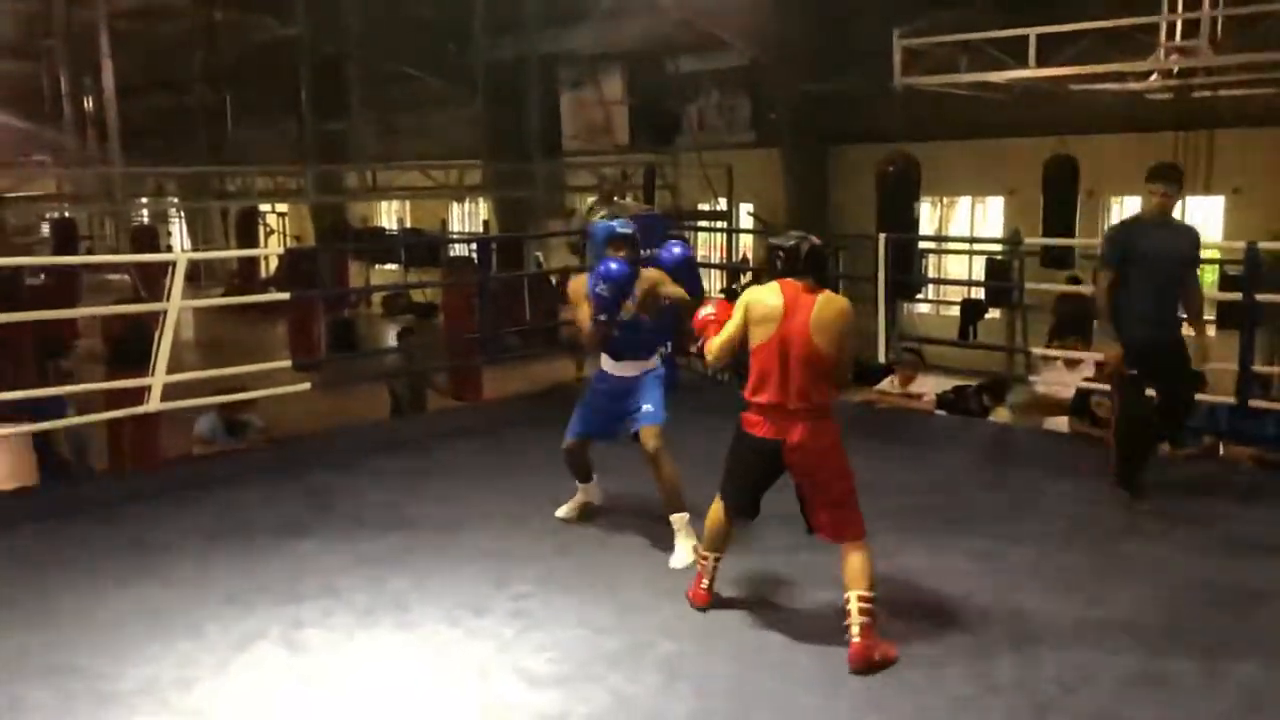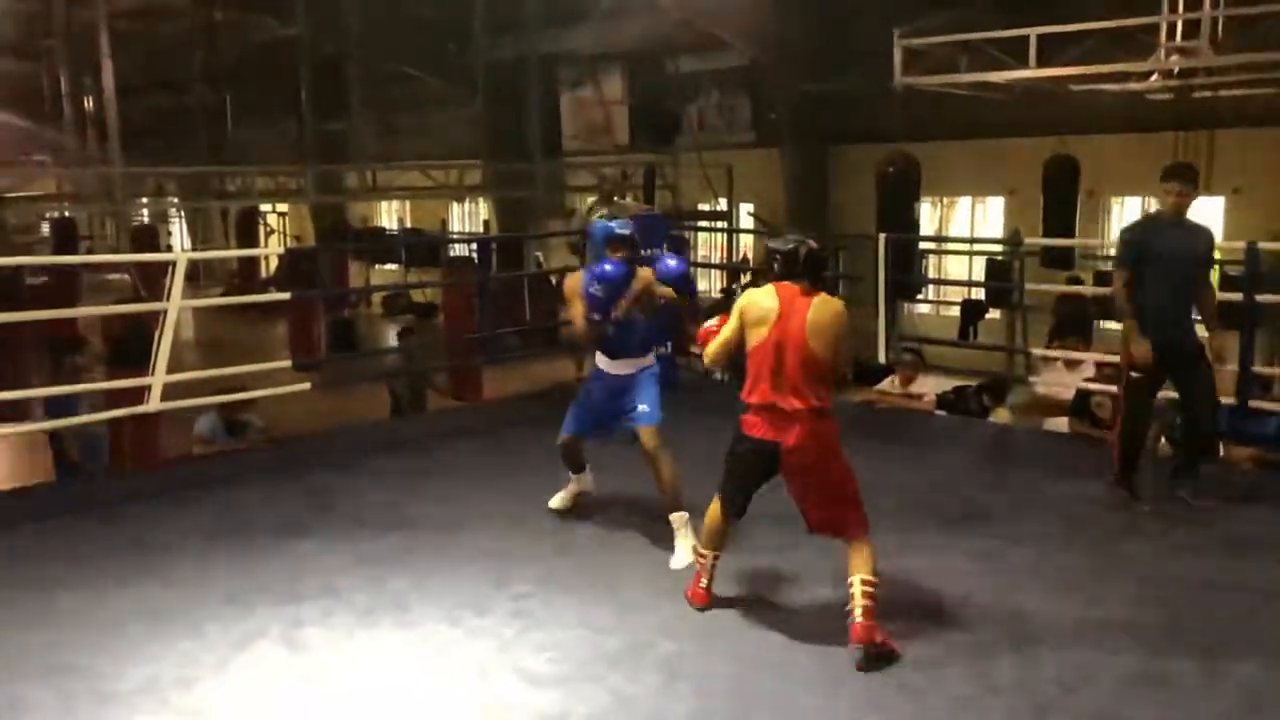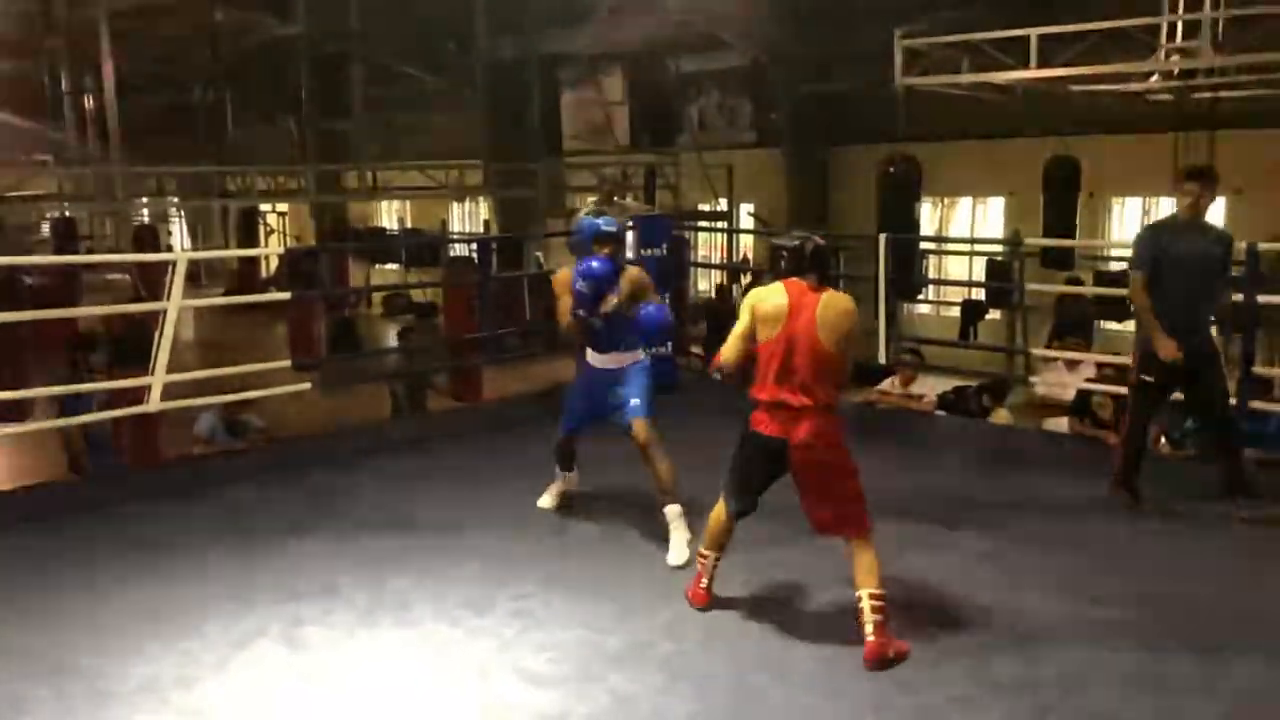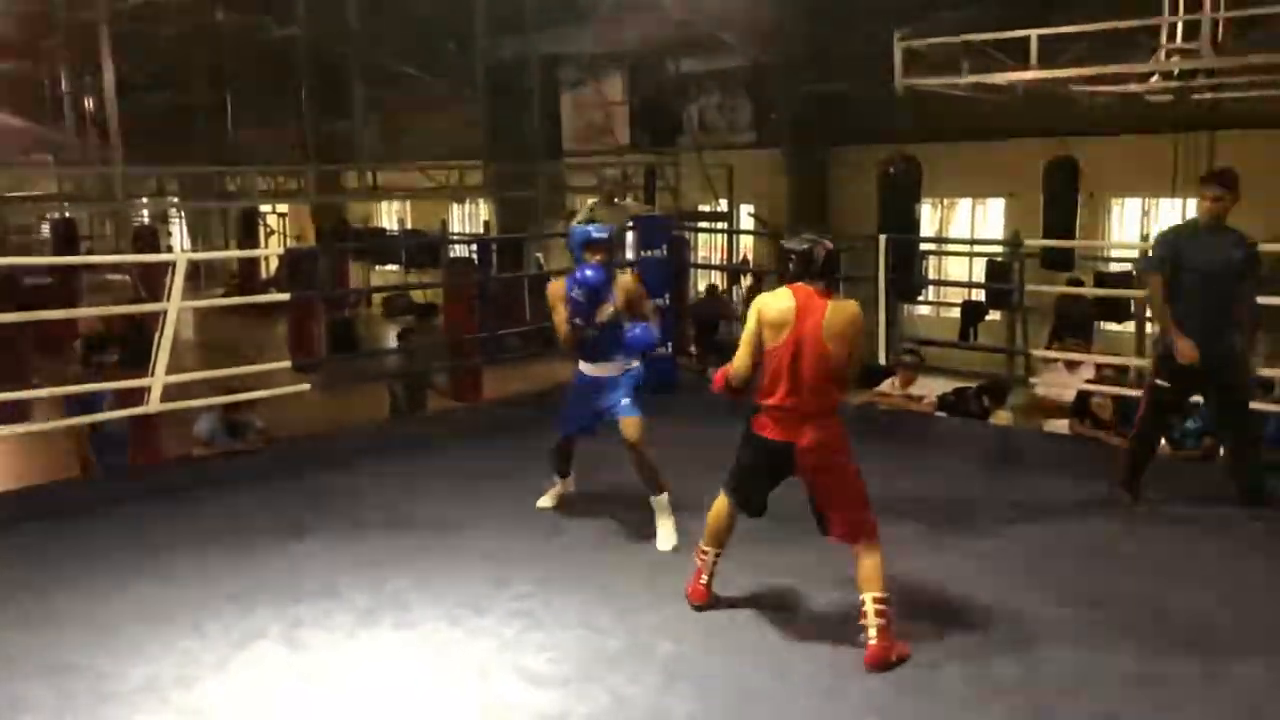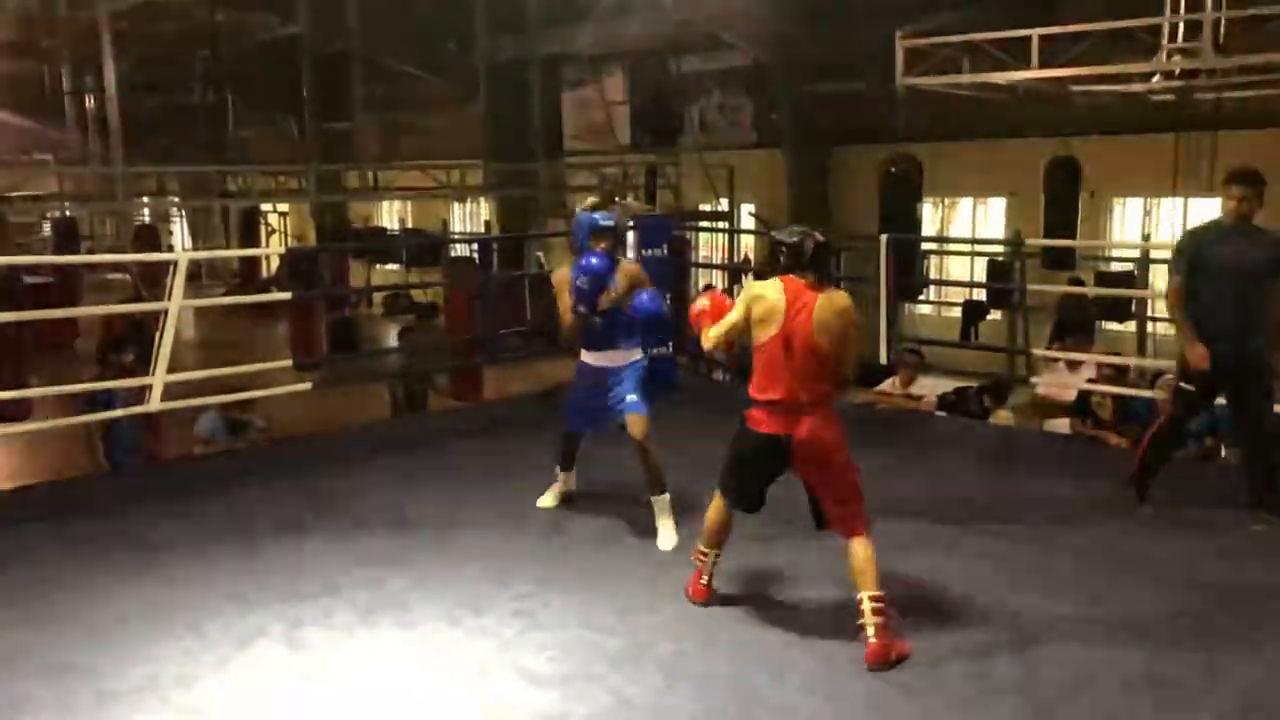
dt=0.1s
person 1, frame 1
left shoulder: (755, 298)
right shoulder: (839, 309)
left elbow: (714, 356)
right elbow: (842, 375)
left wrist: (709, 329)
left hip: (760, 427)
right hip: (814, 431)
left knee: (727, 503)
right knee: (851, 536)
left ankle: (702, 586)
right ankle: (863, 639)
person 1, frame 2
left shoulder: (751, 301)
right shoulder: (834, 311)
left elbow: (713, 356)
right elbow: (837, 375)
left wrist: (713, 336)
left hip: (758, 429)
right hip: (810, 433)
left knee: (724, 504)
right knee: (855, 530)
left ankle: (700, 585)
right ankle: (865, 626)
person 1, frame 3
left shoulder: (760, 298)
right shoulder: (843, 307)
left elbow: (728, 362)
right elbow: (843, 374)
left hip: (767, 426)
right hip: (819, 430)
left knee: (729, 505)
right knee: (858, 532)
left ankle: (701, 586)
right ankle: (876, 637)
person 1, frame 4
left shoulder: (767, 304)
right shoulder: (850, 314)
left elbow: (740, 373)
right elbow: (847, 378)
left wrist: (724, 378)
left hip: (770, 431)
right hip: (823, 436)
left knee: (729, 501)
right knee: (863, 538)
left ankle: (700, 583)
right ankle: (878, 639)
person 1, frame 5
left shoulder: (758, 294)
right shoulder: (841, 305)
left elbow: (712, 343)
right elbow: (847, 373)
left wrist: (706, 321)
left hip: (765, 424)
right hip: (818, 428)
left knee: (725, 498)
right knee: (856, 530)
left ankle: (701, 581)
right ankle: (878, 638)
person 2, frame 1
left shoulder: (1188, 237)
right shoulder: (1122, 234)
left elbow: (1191, 288)
right elbow: (1104, 288)
left wrist: (1200, 333)
right wrist: (1111, 339)
left hip: (1169, 338)
right hip: (1131, 339)
left knee: (1182, 405)
right knee: (1130, 411)
left ankle: (1134, 460)
right ankle: (1126, 480)
person 2, frame 2
left shoulder: (1202, 237)
right shoulder: (1137, 233)
left elbow: (1205, 288)
right elbow: (1120, 287)
left wrist: (1215, 332)
right wrist: (1134, 337)
left hip: (1185, 339)
right hip: (1145, 342)
left knee: (1204, 411)
right knee: (1136, 415)
left ankle: (1184, 475)
right ankle: (1125, 481)
person 2, frame 3
left shoulder: (1221, 241)
right shoulder: (1153, 236)
left elbow: (1222, 293)
right elbow: (1137, 289)
right wrist: (1158, 337)
left hip: (1200, 344)
right hip: (1158, 344)
left knee: (1221, 418)
right knee: (1140, 417)
left ankle: (1239, 492)
right ankle: (1124, 482)
person 2, frame 4
left shoulder: (1244, 246)
right shoulder: (1172, 240)
left elbow: (1246, 300)
right elbow: (1155, 292)
left wrist: (1246, 347)
right wrist: (1177, 338)
left hip: (1225, 352)
right hip: (1179, 348)
left knee: (1241, 427)
right knee: (1153, 419)
left ankle: (1256, 500)
right ankle: (1129, 482)
person 2, frame 5
right shoulder: (1195, 241)
right elbow: (1175, 293)
right wrist: (1189, 342)
left hip: (1250, 356)
right hip: (1202, 352)
right knee: (1176, 422)
right ankle: (1140, 479)
person 3, frame 1
left shoulder: (650, 279)
right shoulder: (580, 286)
left elbow: (689, 303)
right elbow: (591, 340)
left wrist: (686, 275)
right wrist: (602, 305)
left hip: (645, 376)
right hip: (608, 375)
left knee: (653, 446)
right knee: (572, 446)
left ankle: (683, 533)
right ankle: (588, 493)
person 3, frame 2
left shoulder: (645, 278)
right shoulder: (578, 283)
left elbow: (676, 303)
right elbow: (585, 337)
left wrist: (683, 287)
right wrist: (597, 305)
left hip: (640, 374)
right hip: (604, 374)
left knee: (651, 444)
right knee: (567, 440)
left ankle: (683, 532)
right ankle: (579, 481)
person 3, frame 3
left shoulder: (633, 276)
right shoulder: (566, 279)
left elbow: (658, 309)
right elbow: (570, 332)
left wrist: (658, 321)
right wrist: (583, 301)
left hip: (630, 368)
right hip: (593, 368)
left knee: (644, 437)
right knee: (563, 436)
left ankle: (678, 526)
right ankle: (564, 481)
person 3, frame 4
left shoulder: (626, 284)
right shoulder: (559, 289)
left elbow: (650, 318)
right elbow: (567, 343)
left wrist: (648, 334)
right wrist: (579, 312)
left hip: (623, 376)
right hip: (587, 377)
left knee: (633, 437)
right knee: (563, 441)
left ankle: (663, 513)
right ankle: (562, 484)
person 3, frame 5
left shoulder: (629, 271)
right shoulder: (565, 277)
left elbow: (654, 303)
right elbow: (570, 332)
left wrist: (652, 309)
right wrist: (583, 298)
left hip: (627, 367)
right hip: (590, 368)
left knee: (639, 435)
right knee: (569, 433)
left ankle: (663, 514)
right ankle: (564, 481)
